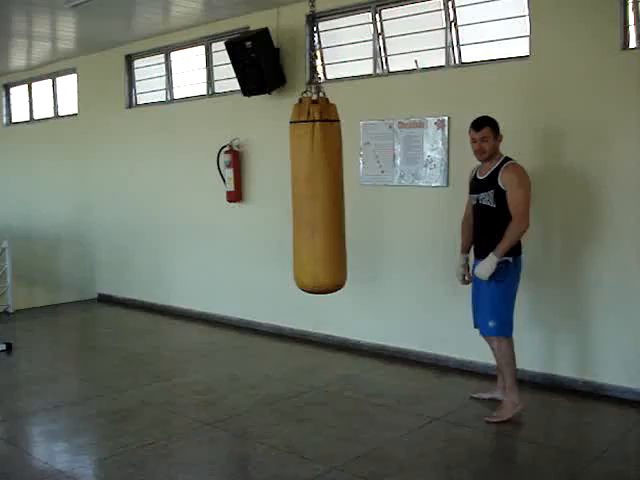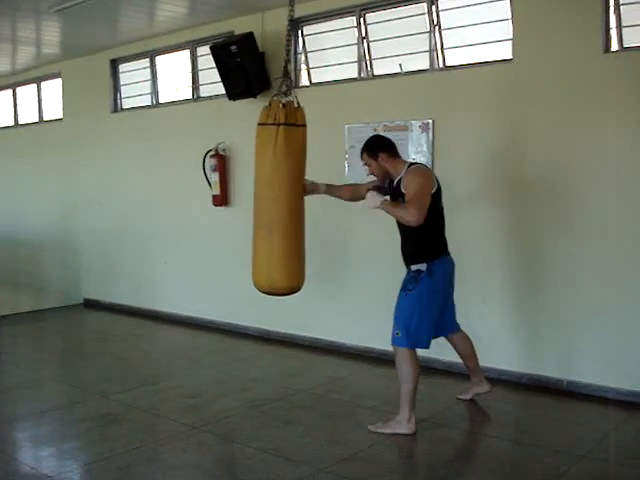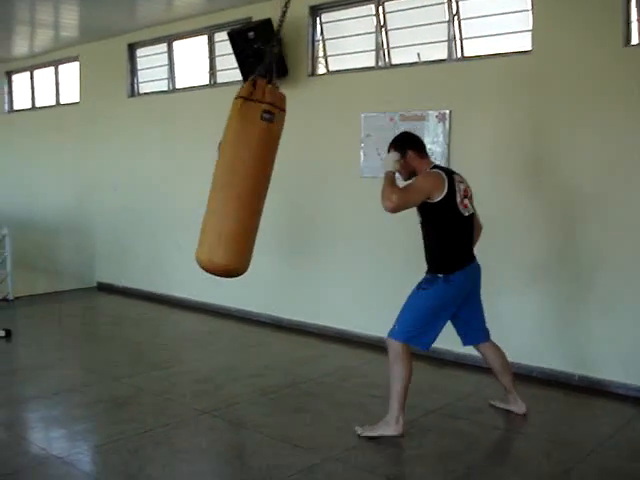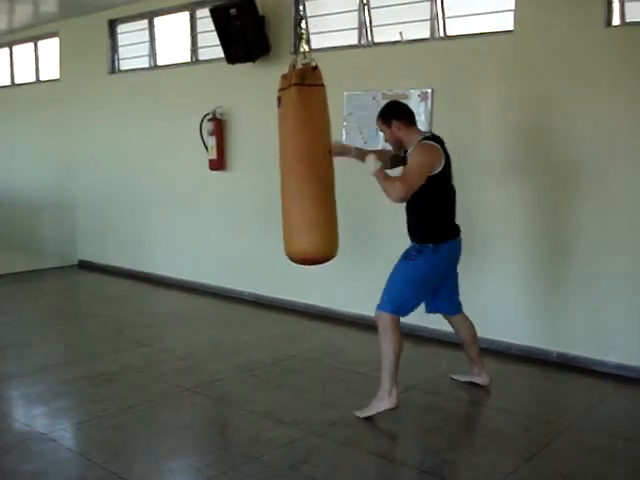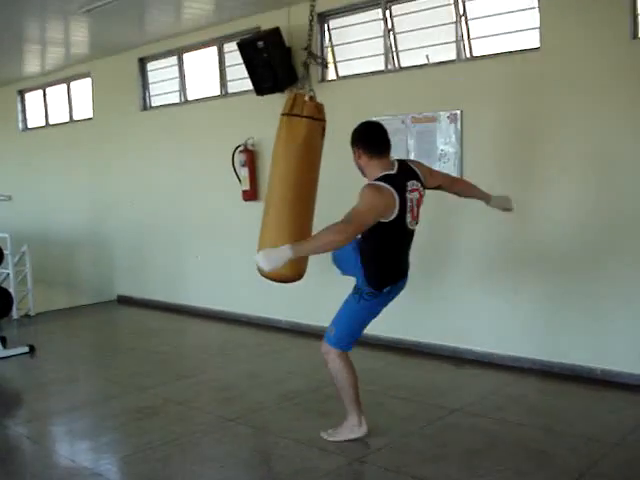
dt=1s
person 1, frame 1
left shoulder: (512, 173)
right shoulder: (475, 174)
left elbow: (520, 222)
left wrist: (495, 257)
right wrist: (462, 258)
left hip: (502, 263)
right hip: (482, 264)
left knee: (495, 329)
right knee: (491, 328)
left ankle: (512, 397)
right ankle: (502, 387)
person 1, frame 2
left shoulder: (418, 173)
right shoulder: (395, 179)
left elbow: (414, 217)
right elbow: (361, 192)
left wrist: (382, 203)
right wrist: (318, 187)
left hip: (427, 269)
right hip: (437, 264)
left knee: (403, 343)
right knee: (448, 328)
left ankle: (405, 419)
right ankle: (478, 380)
person 1, frame 3
left shoulder: (431, 179)
right shoulder: (454, 178)
left elbow: (391, 203)
right elbow: (475, 226)
left wrist: (391, 173)
left hip: (444, 278)
right hip: (466, 272)
left knee: (397, 341)
right knee: (480, 338)
left ankle: (393, 421)
right ankle: (514, 400)
person 1, frame 4
left shoulder: (427, 149)
right shoulder: (416, 148)
left elbow: (397, 192)
right elbow: (385, 157)
left wrist: (377, 168)
right wrist: (345, 149)
left hip: (431, 248)
right hip: (445, 244)
left knee: (387, 314)
right knee: (452, 310)
left ankle: (386, 395)
right ankle: (478, 371)
person 1, frame 5
left shoulder: (377, 194)
right shoulder: (413, 170)
left elbow: (345, 230)
right elbow: (454, 183)
left wrist: (287, 251)
right wrist: (490, 198)
left hip: (378, 285)
right hip: (393, 267)
left knee: (333, 348)
right knee: (340, 254)
left ankle: (355, 423)
